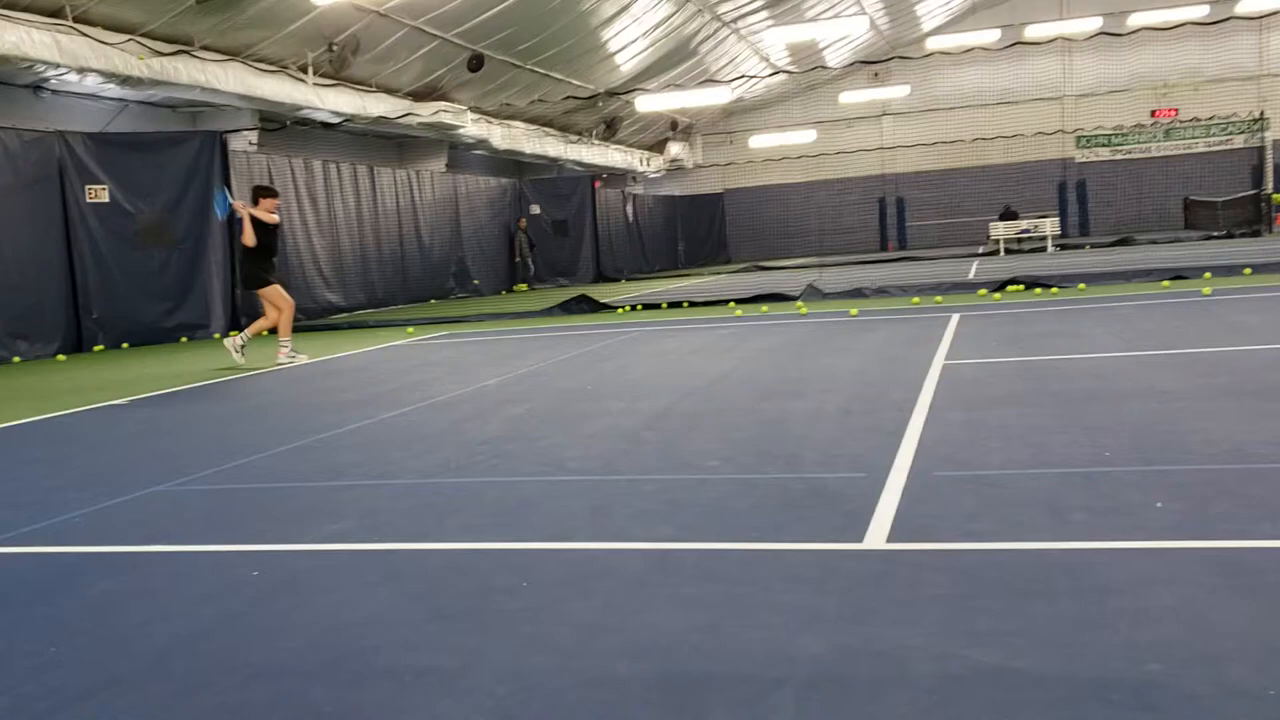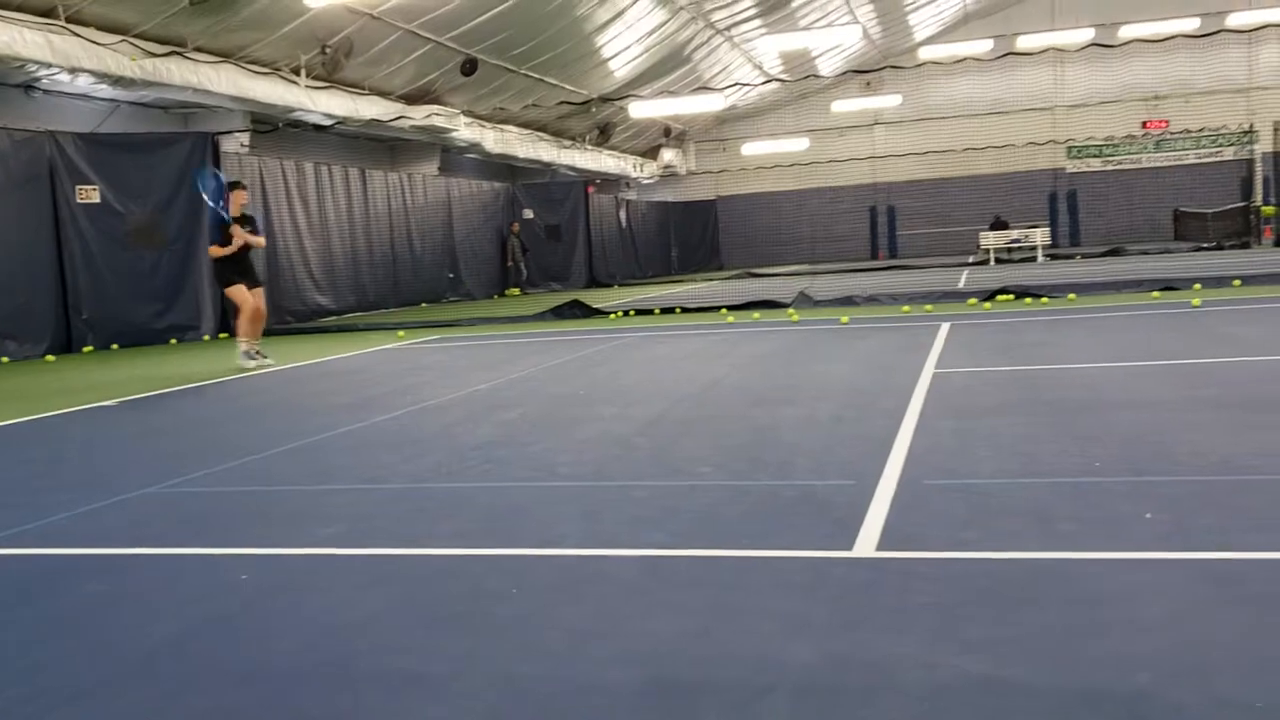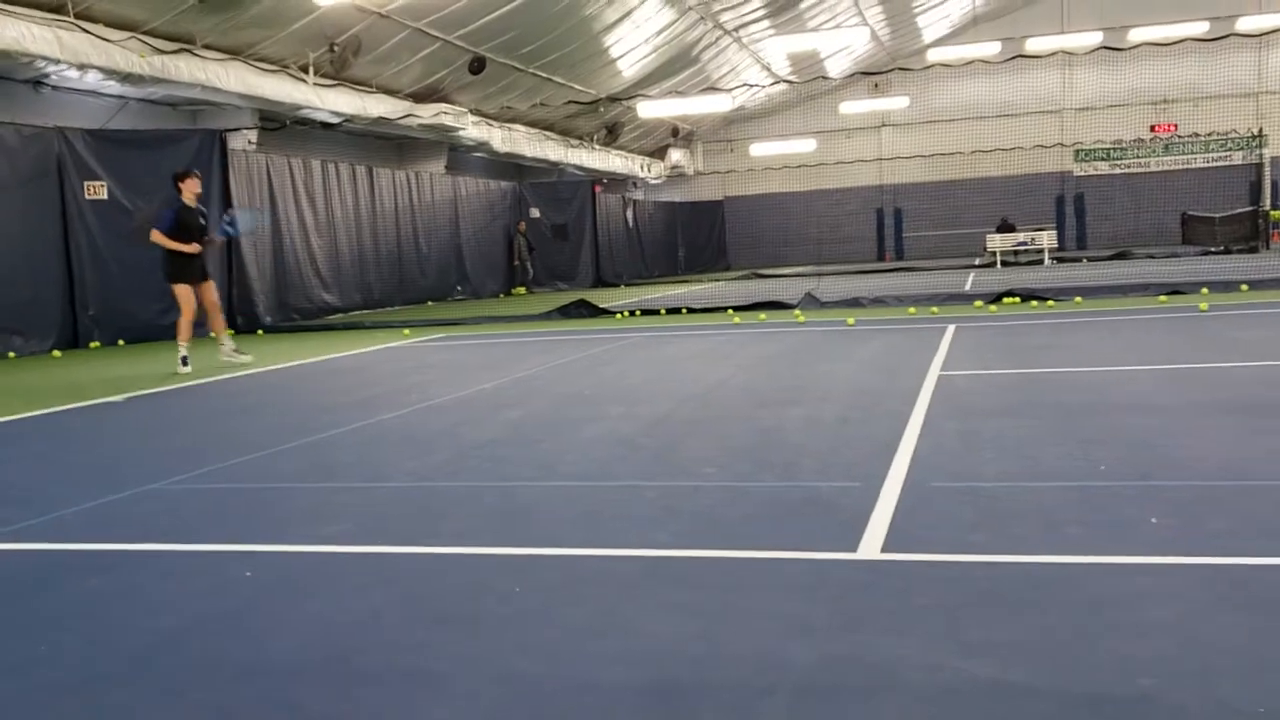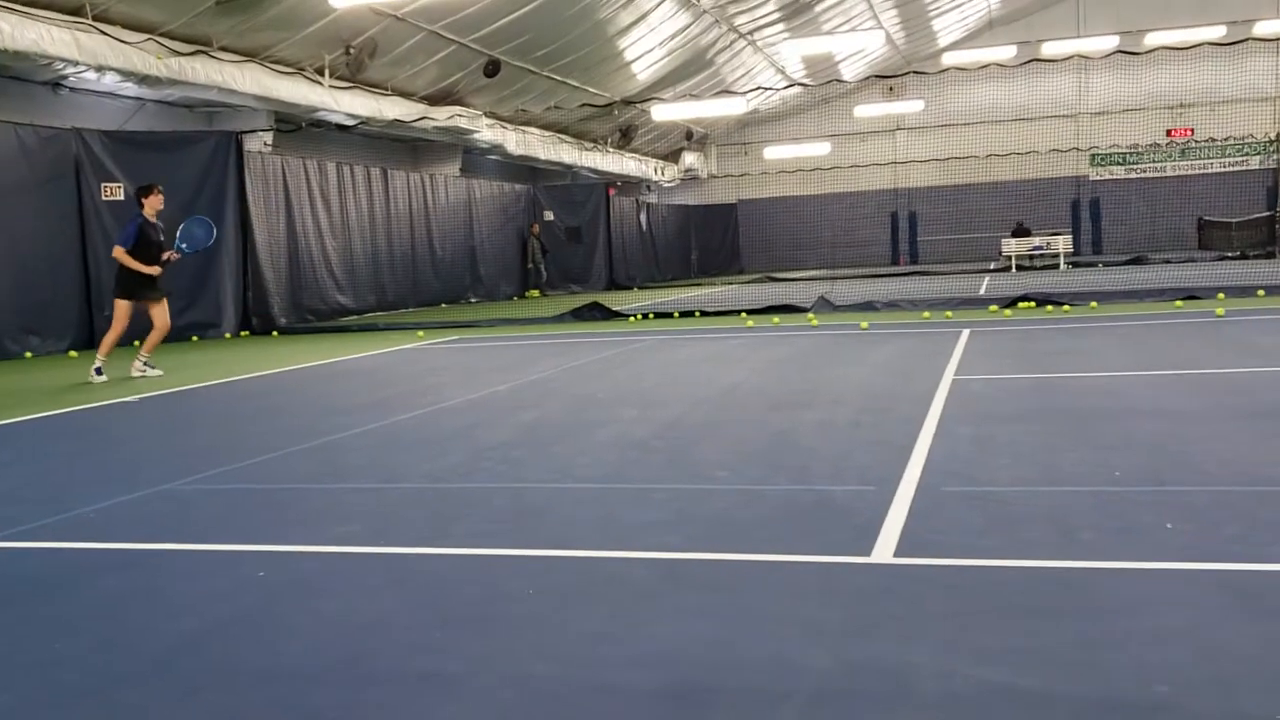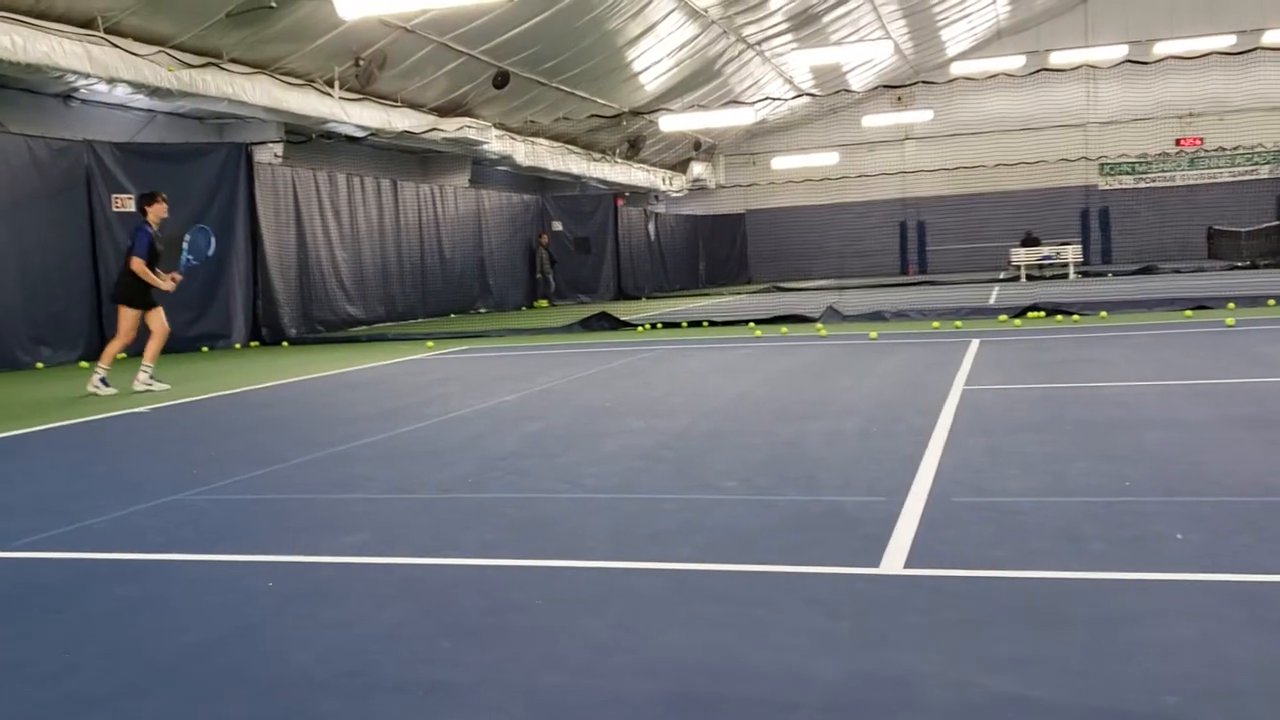
dt=0.4s
person 1, frame 1
left shoulder: (273, 217)
right shoulder: (249, 221)
left elbow: (272, 219)
right elbow: (250, 242)
left wrist: (248, 210)
right wrist: (245, 215)
left hip: (267, 271)
right hip: (254, 273)
left knee: (275, 317)
right knee: (288, 305)
left ankle: (237, 341)
right ankle: (285, 351)
person 1, frame 2
left shoulder: (250, 219)
right shoulder: (220, 221)
left elbow: (262, 242)
right elbow: (213, 252)
left wrist: (244, 237)
right wrist: (233, 247)
left hip: (246, 270)
right hip: (227, 272)
left knee: (261, 311)
right knee: (248, 307)
left ankle: (253, 351)
right ankle: (242, 350)
person 1, frame 3
left shoulder: (201, 211)
right shoulder: (174, 210)
right elbow: (154, 236)
left wrist: (205, 243)
right wrist: (184, 248)
left hip: (197, 265)
right hip: (178, 266)
left knee: (214, 307)
right knee: (189, 311)
left ankle: (228, 348)
right ankle: (183, 355)
person 1, frame 4
left shoulder: (159, 227)
right shoulder: (136, 224)
right elbow: (117, 253)
left wrist: (167, 257)
right wrist: (145, 269)
left hip: (151, 283)
right hip: (129, 282)
left knee: (163, 325)
right knee: (119, 327)
left ankle: (140, 364)
right ankle: (97, 366)
person 1, frame 5
left shoulder: (153, 234)
right shoulder: (144, 233)
right elbow: (136, 266)
left wrist: (165, 277)
right wrist: (160, 285)
left hip: (142, 291)
right hip: (131, 289)
left knee: (161, 330)
right knee: (125, 337)
left ankle: (144, 377)
right ankle: (97, 378)
